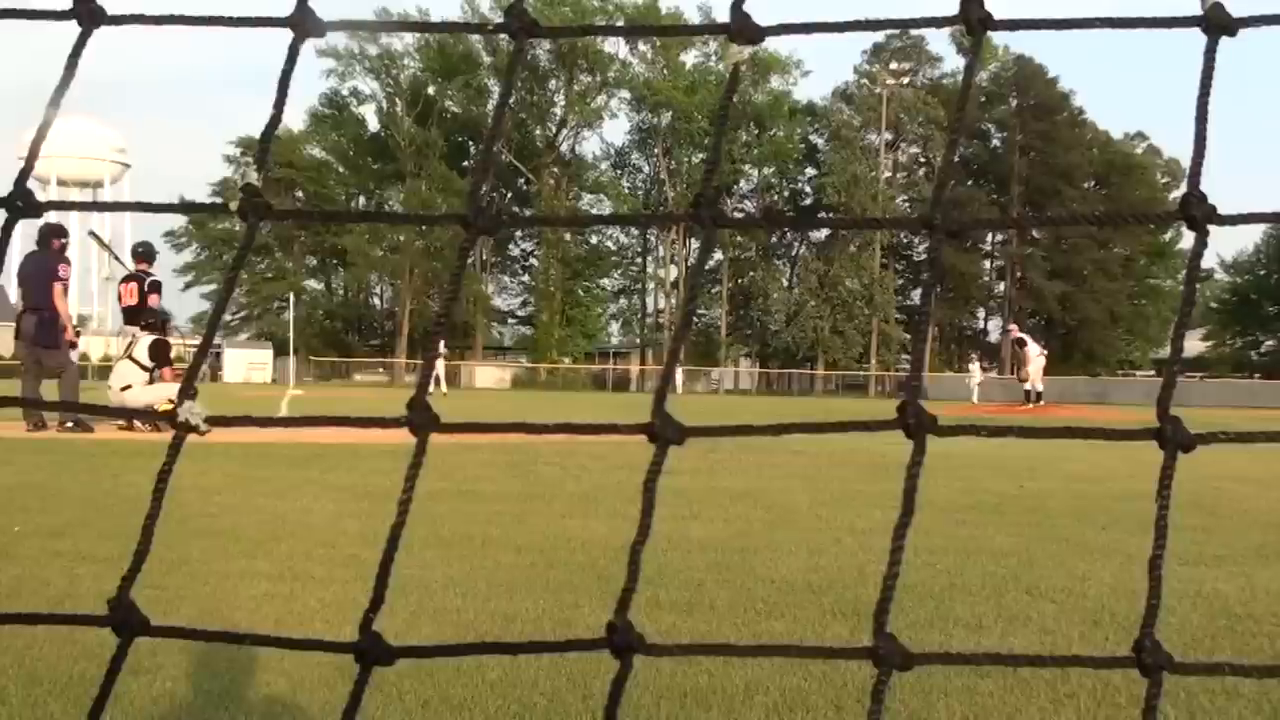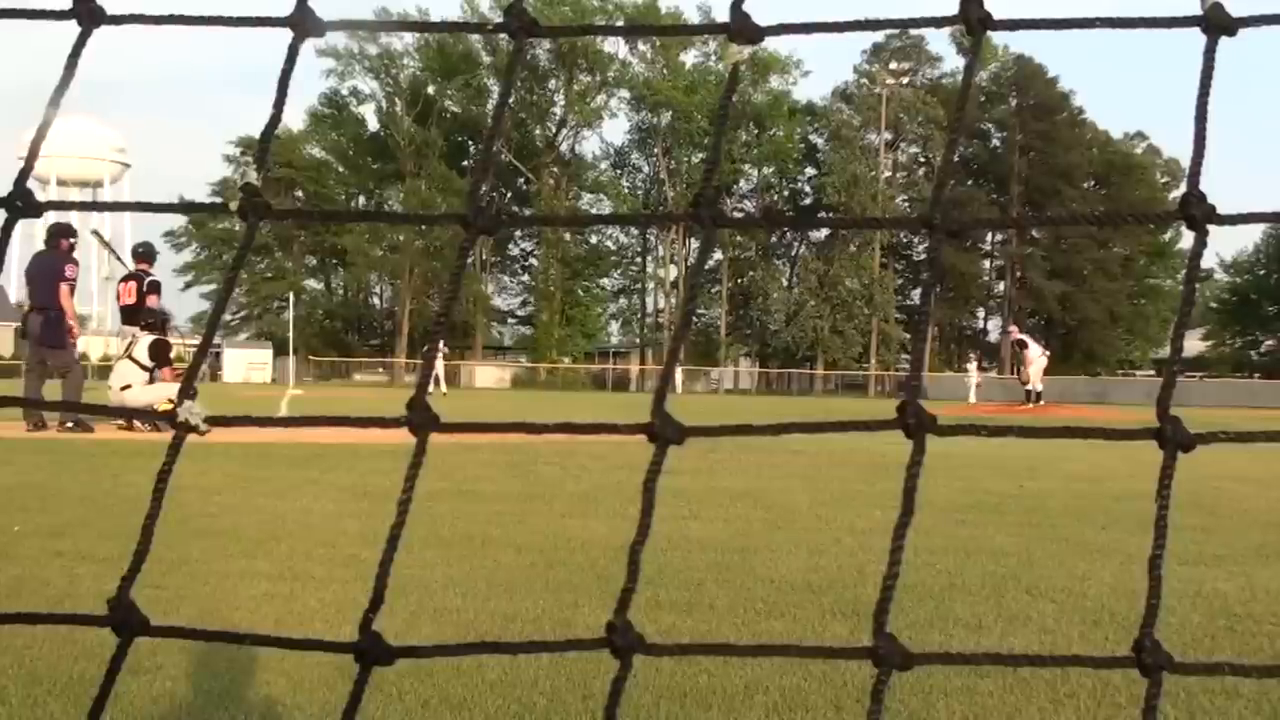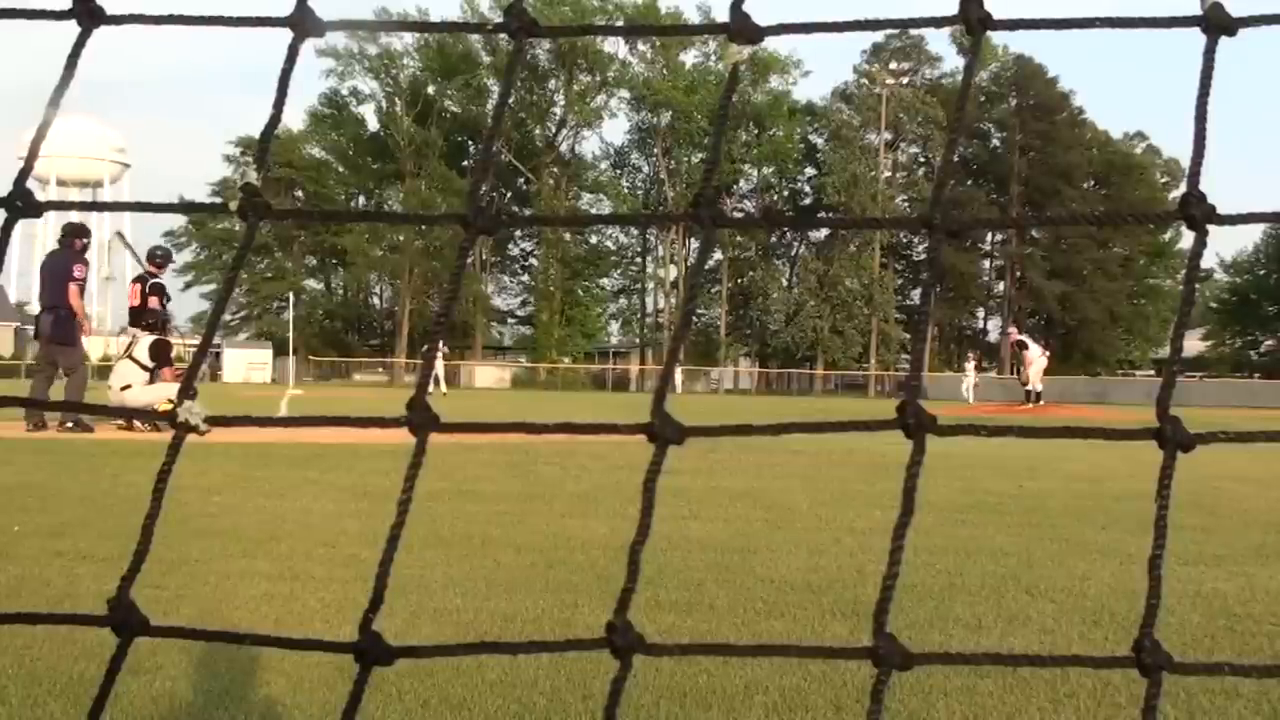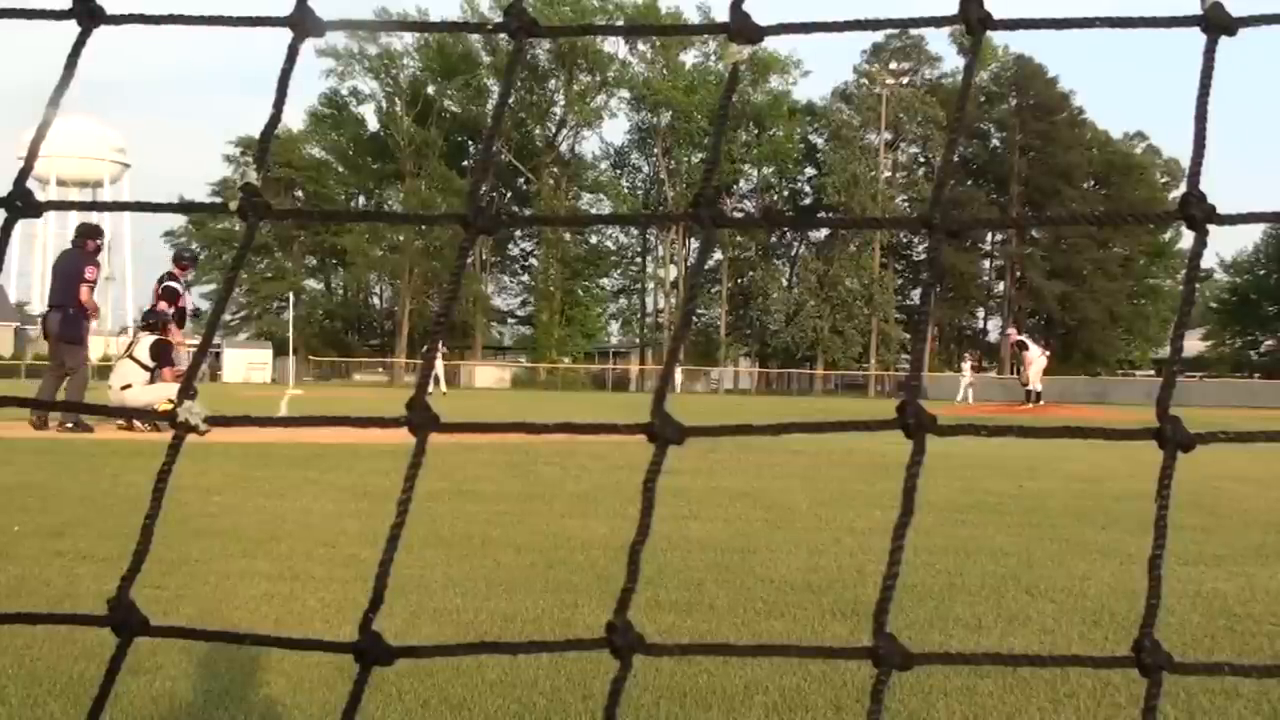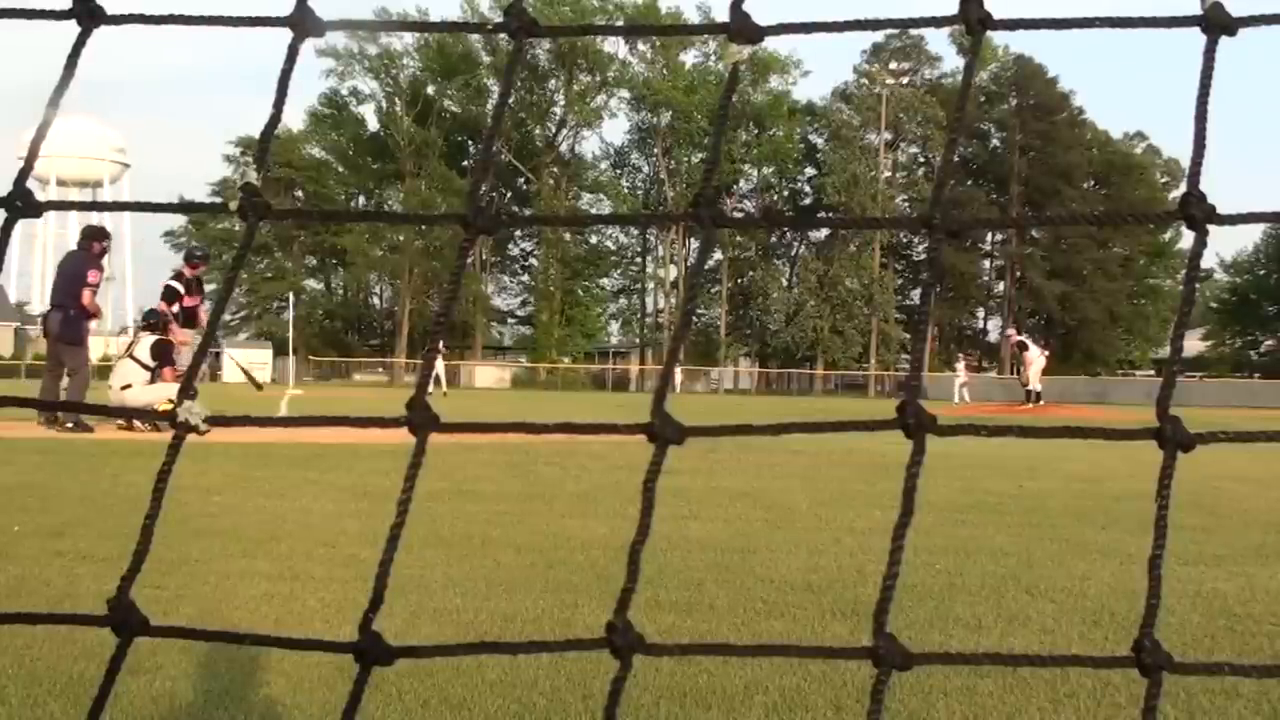
dt=0.3s
person 1, frame 1
left shoulder: (27, 259)
right shoulder: (59, 261)
left elbow: (22, 293)
right elbow: (58, 297)
left wrist: (27, 316)
right wrist: (69, 324)
left hip: (26, 320)
right hip: (46, 322)
left knee: (30, 372)
right knee: (67, 370)
left ankle: (33, 419)
right ankle: (68, 419)
person 1, frame 2
left shoulder: (35, 258)
right shoulder: (67, 261)
left elbow: (29, 292)
right elbow: (64, 296)
left wrist: (34, 313)
right wrist: (75, 323)
left hip: (33, 320)
right hip: (53, 322)
left knee: (34, 371)
right knee: (72, 370)
left ankle: (33, 419)
right ankle: (68, 420)
person 1, frame 3
left shoulder: (50, 258)
right shoulder: (78, 261)
left elbow: (46, 291)
right elbow: (73, 296)
right wrist: (84, 320)
left hip: (45, 319)
right hip: (63, 321)
left knee: (43, 371)
right knee: (77, 371)
left ankle: (34, 419)
right ankle: (69, 420)
person 1, frame 4
left shoulder: (63, 256)
right shoulder: (89, 262)
left elbow: (61, 288)
right elbow: (85, 297)
right wrist: (95, 310)
left hip: (53, 317)
right hip: (71, 320)
left knee: (54, 369)
right knee: (78, 370)
left ankle: (39, 414)
right ankle: (69, 420)
person 1, frame 5
left shoulder: (69, 257)
right shoulder: (93, 265)
left elbow: (65, 289)
right elbow: (87, 300)
right wrist: (98, 311)
left hip: (54, 317)
right hip: (72, 322)
left knee: (53, 368)
right knee: (79, 371)
left ankle: (46, 414)
right ankle: (69, 420)
